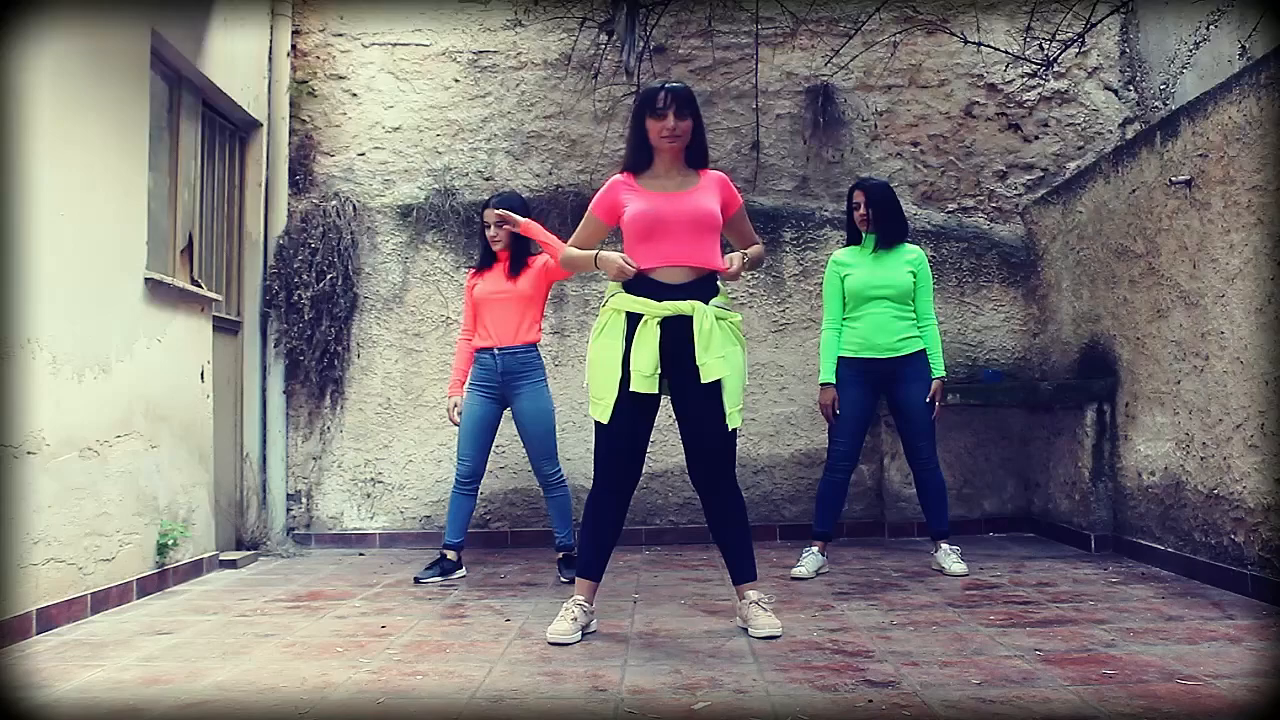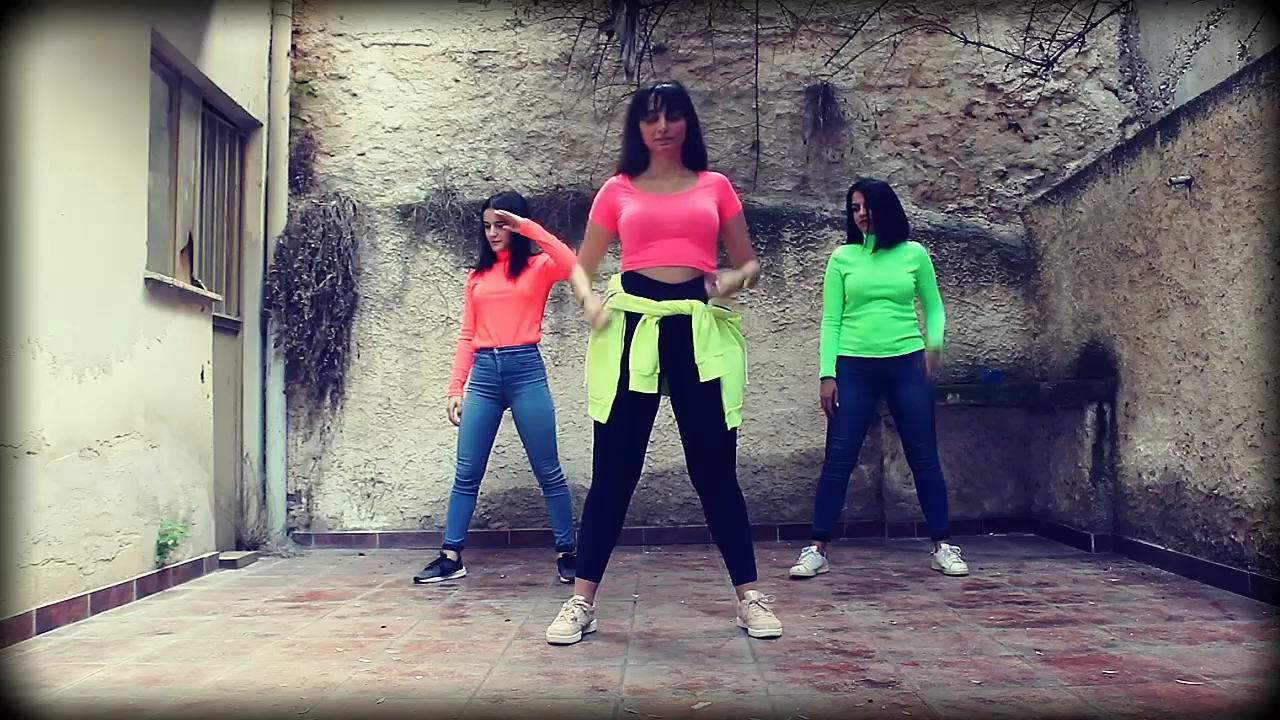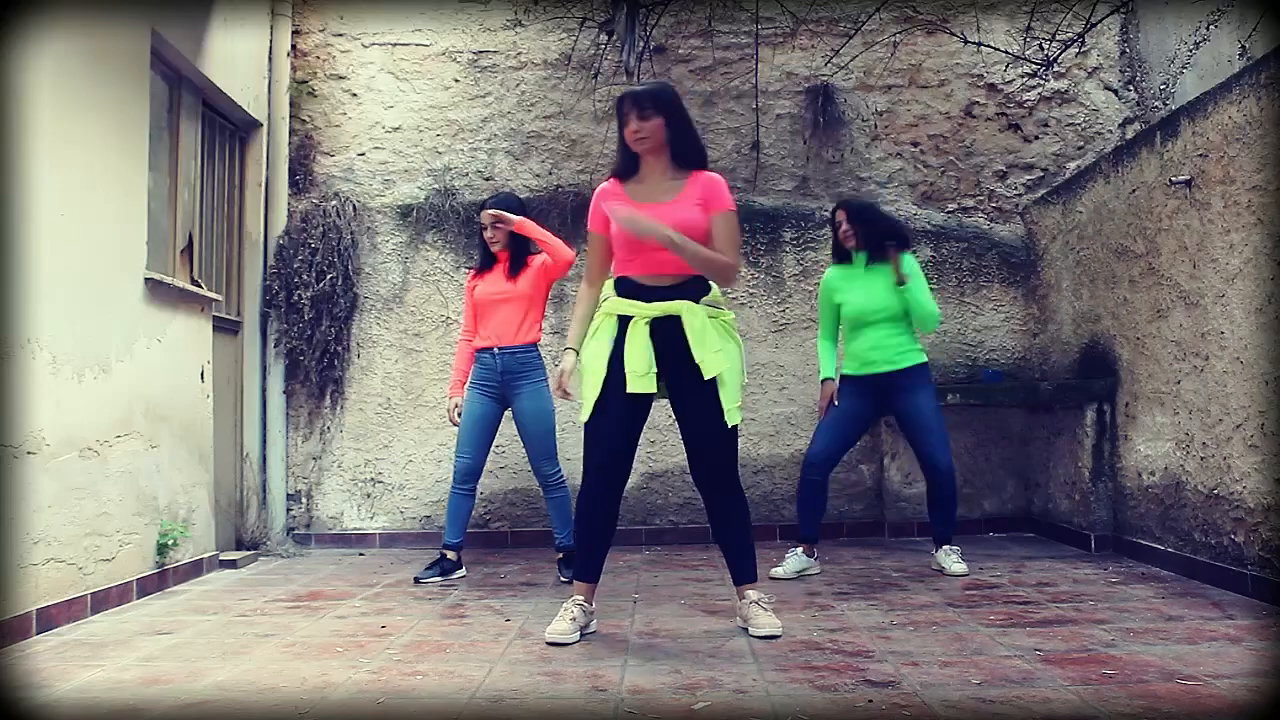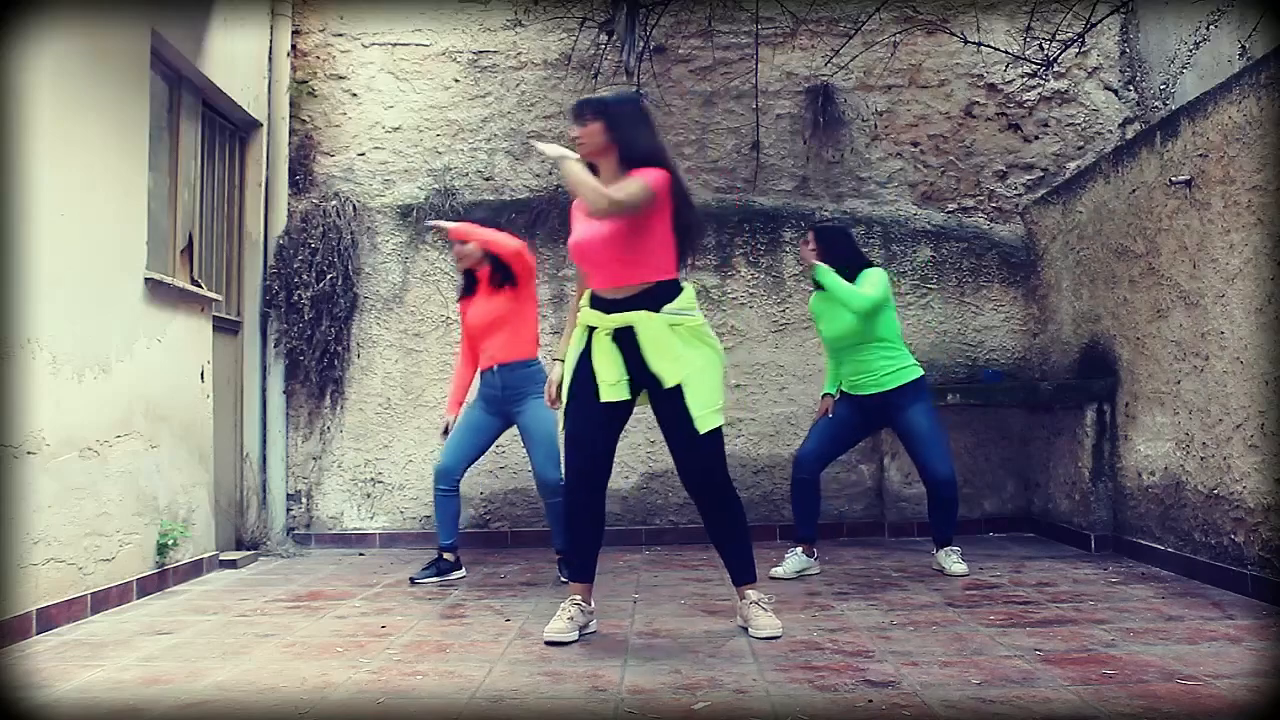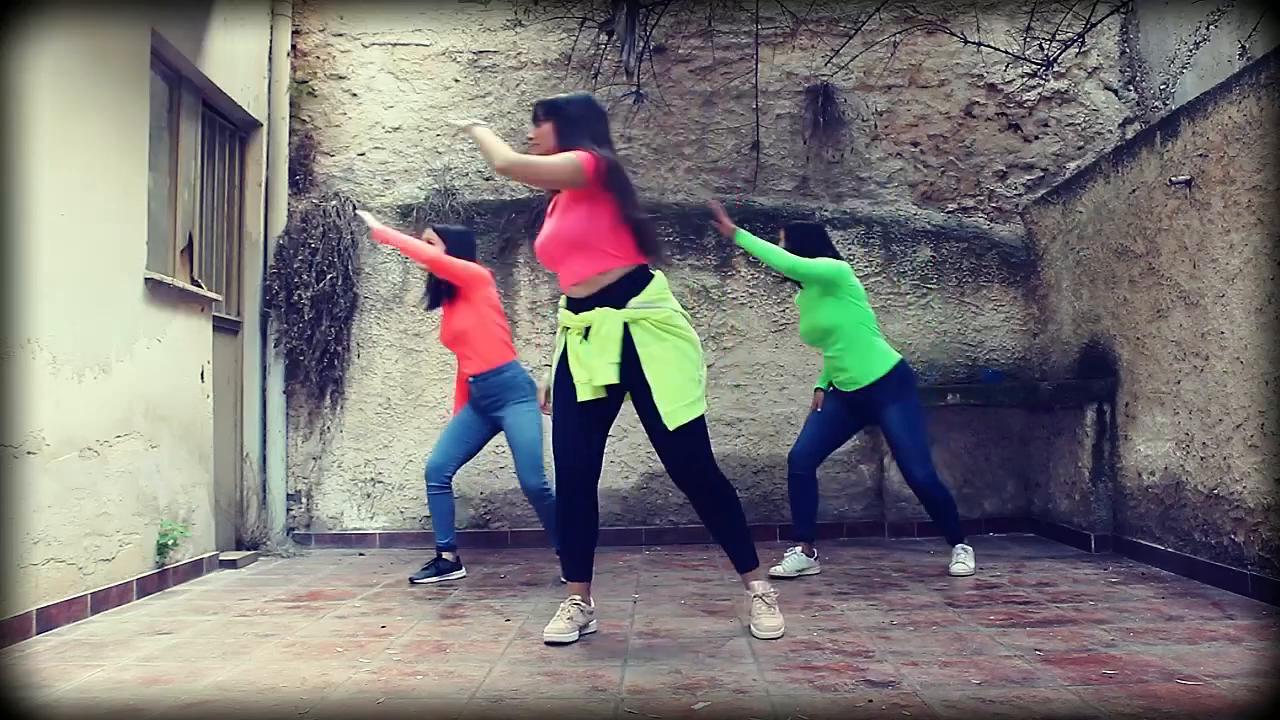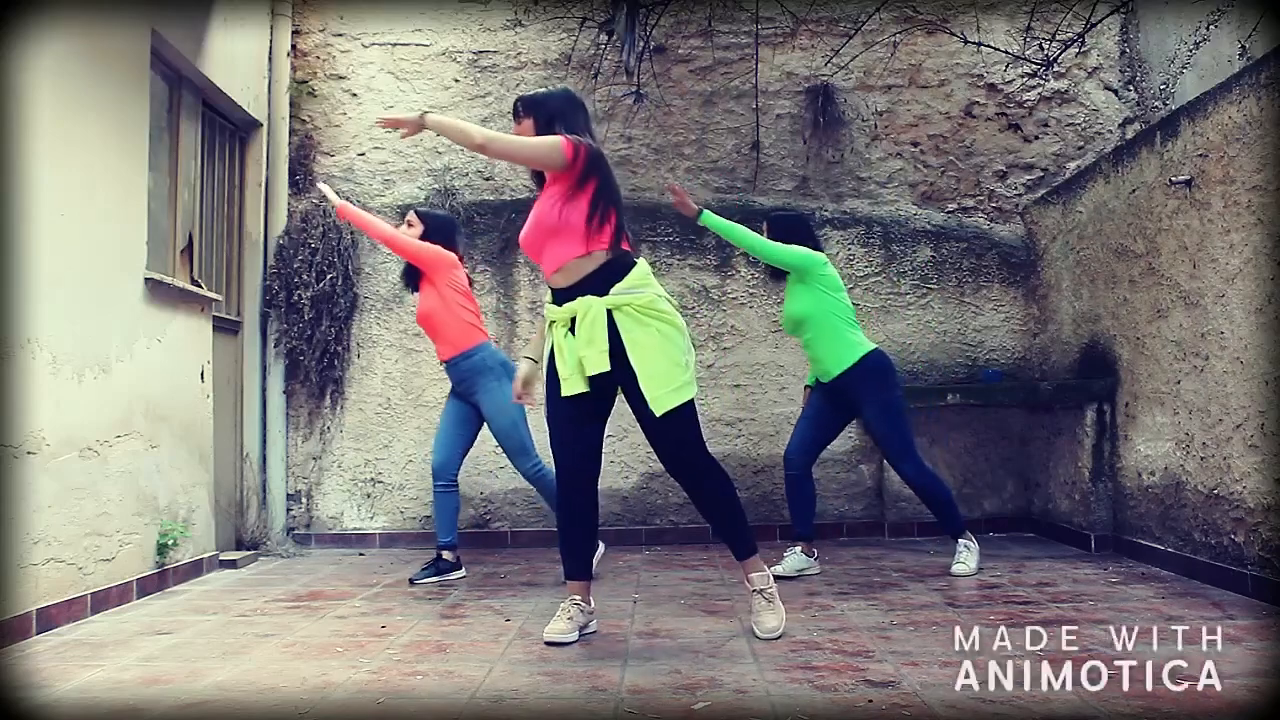
dt=0.2s
person 1, frame 1
left shoulder: (717, 185)
right shoulder: (620, 188)
left elbow: (754, 246)
right elbow: (568, 254)
left wrist: (740, 260)
right wrist: (602, 259)
left hip: (701, 329)
right hip: (633, 328)
left knee: (715, 469)
right knee: (614, 470)
left ankle: (748, 594)
right ankle: (582, 600)
person 1, frame 2
left shoulder: (715, 187)
right shoulder: (617, 190)
left elbow: (751, 261)
right elbow: (581, 263)
left wrist: (735, 278)
right wrist: (590, 298)
left hip: (701, 330)
right hip: (632, 327)
left knee: (715, 469)
right knee: (613, 470)
left ankle: (749, 594)
right ankle: (582, 600)
person 1, frame 3
left shoulder: (708, 186)
right shoulder: (609, 194)
left elbow: (728, 267)
right elbow: (592, 280)
left wrist: (665, 236)
right wrist: (572, 349)
left hip: (694, 331)
right hip: (625, 330)
left knee: (716, 470)
right knee: (602, 470)
left ankle: (749, 596)
right ankle: (581, 601)
person 1, frame 4
left shoulder: (651, 180)
right shoulder: (580, 205)
left elbow: (604, 204)
left wrist: (564, 159)
right wrist: (561, 359)
left hip: (665, 335)
right hip: (602, 341)
left knee: (705, 473)
right knee: (582, 476)
left ankle: (749, 595)
right ankle: (579, 601)
person 1, frame 5
left shoulder: (591, 166)
right shoulder: (557, 205)
left elbow: (508, 163)
left wrist: (480, 130)
right wrist: (555, 365)
left hip: (640, 329)
right hip: (584, 339)
left knee: (692, 466)
right knee: (572, 476)
left ankle: (755, 585)
right ankle: (578, 601)
person 1, frame 6
left shoulder: (573, 154)
right shoulder: (547, 197)
left elbow: (484, 141)
left wrist: (426, 118)
right wrist: (532, 357)
left hip: (626, 317)
right hip: (573, 332)
left knee: (685, 455)
right knee: (573, 474)
left ankle: (756, 575)
right ankle: (578, 601)
person 2, frame 1
left shoulder: (913, 256)
right shoulder: (841, 260)
left elbow: (927, 319)
right elbow: (831, 323)
left wrist: (938, 373)
right wrist: (827, 379)
left hip: (908, 365)
right hip: (855, 368)
left knee: (924, 458)
right knee: (840, 459)
left ankle: (942, 546)
right ankle: (818, 549)
person 2, frame 2
left shoulder: (914, 254)
right shoulder: (842, 257)
left elbow: (934, 308)
right elbow: (831, 321)
left wrist: (934, 344)
right wrist: (828, 374)
left hip: (907, 365)
right hip: (855, 367)
left knee: (924, 458)
right knee: (838, 459)
left ankle: (942, 546)
right ankle: (817, 549)
person 2, frame 3
left shoulder: (905, 264)
right shoulder: (834, 278)
left elbow: (929, 322)
right elbow: (826, 337)
left wrist: (901, 278)
right wrist: (828, 378)
left hip: (909, 377)
right hip: (857, 384)
left knee: (939, 464)
right knee: (816, 460)
left ankle: (944, 547)
right ankle: (805, 551)
person 2, frame 4
left shoulder: (873, 278)
right shoulder: (817, 302)
left elbow: (860, 304)
left wrist: (818, 268)
right wrist: (828, 392)
left hip: (906, 392)
right hip: (854, 400)
left knee: (940, 475)
right knee: (805, 461)
left ankle: (944, 548)
right ankle: (805, 552)
person 2, frame 5
left shoulder: (835, 271)
right shoulder: (804, 297)
left elbow: (791, 265)
left wrist: (735, 234)
right wrist: (822, 386)
left hip: (889, 385)
right hip: (845, 394)
left knee: (920, 475)
right knee: (800, 461)
left ankle: (959, 545)
right ankle: (804, 552)
person 2, frame 6
left shoulder: (812, 262)
right shoulder: (796, 284)
left elbow: (755, 246)
left wrist: (699, 214)
right wrist: (810, 382)
left hip: (868, 375)
right hip: (832, 387)
left knee: (908, 466)
right knee: (795, 460)
left ankle: (962, 539)
right ankle: (805, 552)
person 3, frame 1
left shoulder: (539, 267)
right shoulder: (477, 275)
right elbow: (467, 335)
right wrist: (455, 387)
left hip: (526, 371)
right hip: (484, 374)
left knee: (547, 470)
right knee: (466, 472)
left ankle: (567, 553)
right ankle: (451, 557)
person 3, frame 2
left shoulder: (538, 267)
right shoulder: (477, 275)
left elbow: (570, 263)
right elbow: (467, 335)
left wrist: (526, 226)
right wrist: (455, 387)
left hip: (525, 370)
right hip: (483, 374)
left knee: (547, 471)
right knee: (467, 472)
left ankle: (567, 554)
right ankle: (451, 557)
person 3, frame 3
left shoulder: (537, 266)
right shoulder: (477, 277)
left elbow: (567, 258)
right elbow: (467, 335)
left wrist: (521, 224)
right wrist: (456, 388)
left hip: (525, 370)
right hip: (484, 374)
left knee: (547, 470)
right knee: (465, 470)
left ankle: (567, 553)
right ankle: (451, 557)
person 3, frame 4
left shoulder: (519, 279)
right shoulder: (468, 298)
left elbow: (515, 249)
right elbow: (467, 358)
left wrist: (460, 229)
right wrist: (453, 408)
left hip: (527, 387)
right hip: (488, 393)
left knee: (549, 477)
right knee: (446, 469)
left ankle: (567, 556)
right ankle: (448, 558)
person 3, frame 5
left shoulder: (476, 279)
right shoulder: (449, 301)
left elbow: (422, 255)
left wrist: (380, 230)
right wrist: (457, 415)
left hip: (511, 391)
right hip: (476, 400)
left knee: (533, 483)
right knee: (437, 470)
right ankle: (448, 558)
person 3, frame 6
left shoulder: (442, 261)
right shoulder: (430, 282)
left elbow: (386, 234)
left wrist: (338, 203)
left hip: (486, 373)
right hip: (463, 384)
left knee: (529, 465)
right knee: (442, 469)
right ankle: (448, 557)
